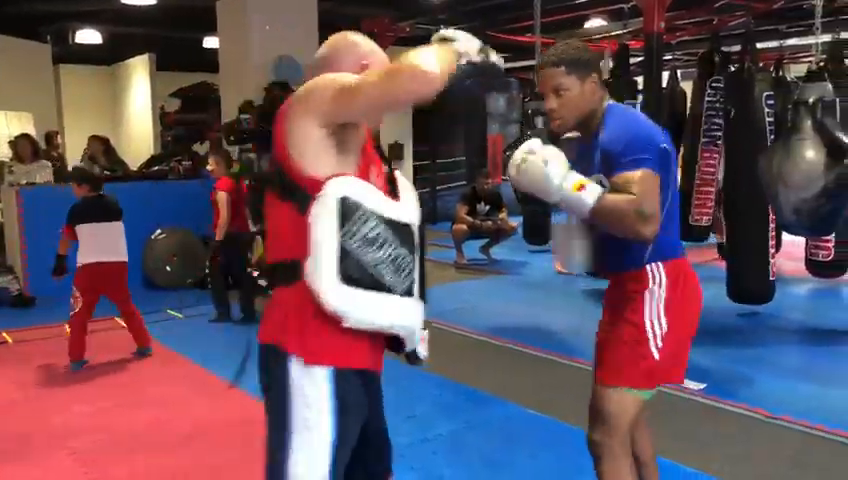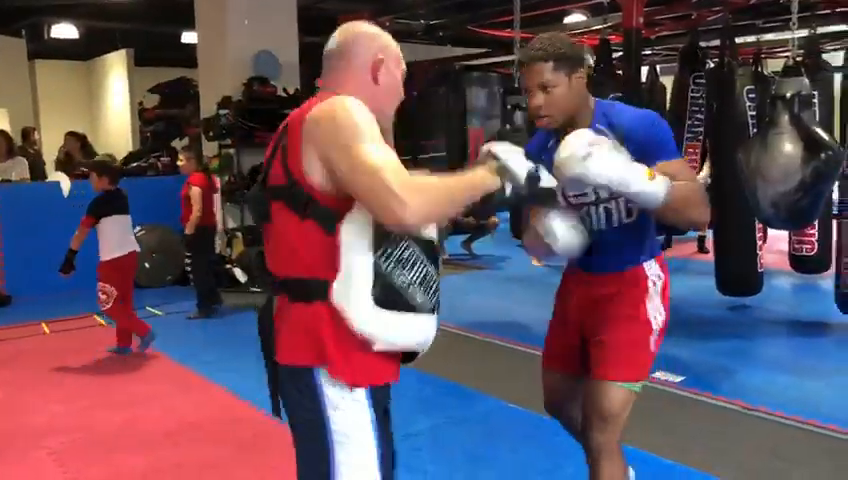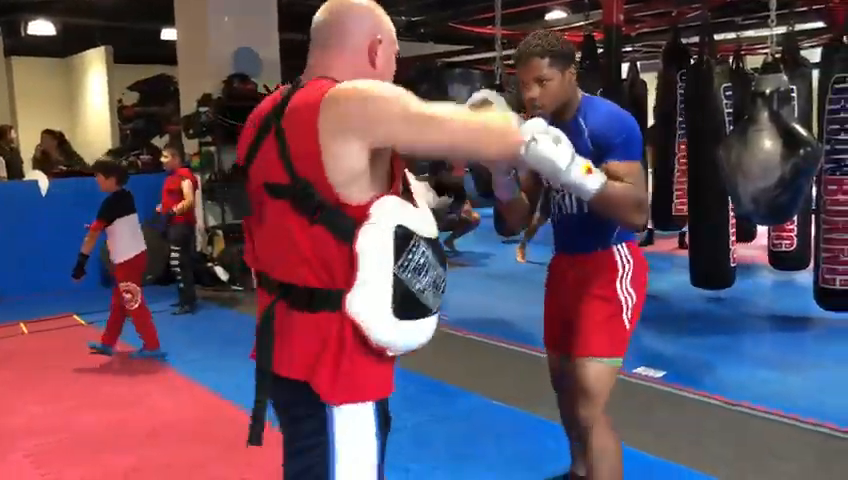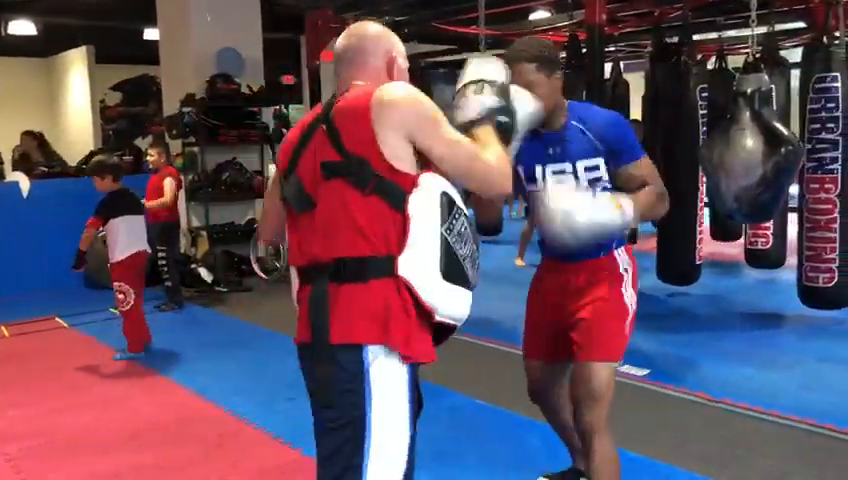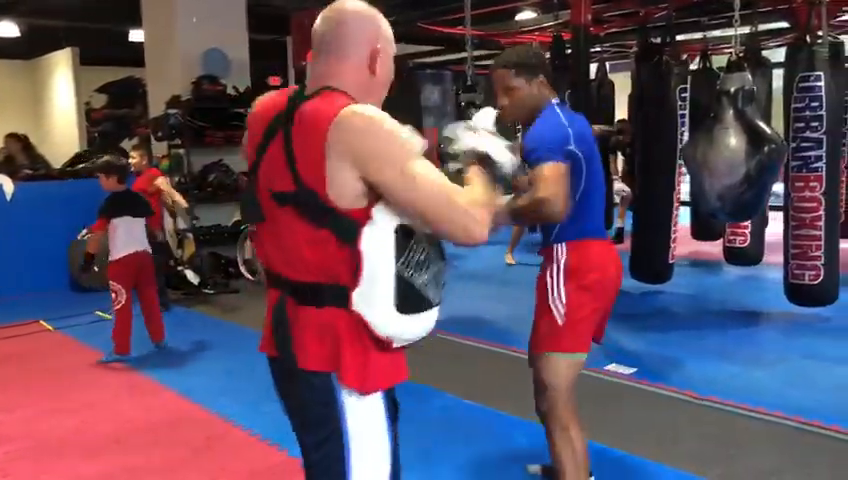
dt=0.4s
person 1, frame 1
left shoulder: (333, 139)
right shoulder: (315, 103)
right elbow: (420, 72)
right wrist: (451, 46)
left hip: (343, 344)
right hip: (313, 346)
person 1, frame 2
left shoulder: (305, 128)
right shoulder: (337, 119)
right elbow: (403, 206)
right wrist: (489, 170)
left hip: (321, 343)
right hip: (333, 354)
person 1, frame 3
left shoulder: (267, 114)
right shoulder: (358, 105)
right elbow: (504, 139)
right wrist: (488, 109)
left hip: (288, 340)
right hip: (329, 356)
person 1, frame 4
left shoulder: (301, 133)
right shoulder: (395, 102)
left elbow: (270, 231)
right elbow: (495, 181)
right wrist: (480, 116)
left hip: (327, 326)
right hip: (370, 332)
person 1, frame 5
left shoulder: (268, 112)
right shoulder: (360, 127)
right elbow: (470, 226)
left wrist: (403, 147)
right wrist: (478, 163)
left hip: (292, 336)
right hip: (340, 347)
person 2, frame 1
left shoulder: (631, 133)
right shoulder: (581, 143)
left elbow: (645, 222)
left wrist: (563, 185)
left hip: (654, 289)
right hip: (625, 288)
left knee: (606, 436)
right knee: (618, 419)
person 2, frame 2
left shoulder: (637, 126)
right shoulder: (539, 148)
left elbow: (697, 211)
right elbow: (533, 237)
left wrist: (623, 173)
right wrist: (540, 235)
left hip: (634, 286)
right hip: (579, 283)
left knee: (600, 434)
right knee: (560, 403)
person 2, frame 3
left shoulder: (610, 123)
right shoulder: (537, 132)
left elbow: (637, 213)
right elbow: (520, 220)
left wrist: (570, 168)
left hip: (610, 268)
right hip: (565, 265)
left knee: (589, 406)
right knee: (563, 380)
person 2, frame 4
left shoulder: (604, 127)
left elbow: (657, 197)
right elbow: (487, 215)
left wrist: (605, 214)
left hip: (603, 273)
right hip: (551, 274)
left knee: (590, 415)
right knee: (542, 387)
person 2, frame 5
left shoulder: (546, 130)
right shoulder: (560, 123)
left elbow: (552, 207)
right elbow: (543, 193)
left wrist: (500, 208)
left hip: (575, 263)
right hip: (587, 259)
left knee: (554, 403)
right knee: (550, 376)
person 3, frame 1
left shoulder: (77, 210)
right shoulder: (114, 205)
left elbow: (66, 239)
left wrist: (59, 261)
left hip: (89, 267)
right hip: (117, 263)
left knee: (80, 314)
right knee: (127, 307)
left ankle: (76, 358)
right ankle: (144, 345)
person 3, frame 2
left shoulder: (99, 202)
right shoulder: (122, 197)
left elbow: (81, 233)
left wrist: (69, 259)
left hip: (113, 259)
right hip: (130, 253)
left knee: (110, 305)
right knee: (123, 302)
left ankle: (143, 332)
right ankle: (124, 344)
person 3, frame 3
left shoulder: (110, 204)
right shoulder: (126, 196)
left elbow: (92, 236)
left wrist: (80, 263)
left hip: (127, 259)
right hip: (137, 253)
left knee: (134, 304)
right knee: (119, 302)
left ankle: (152, 346)
right ankle: (107, 343)
person 3, frame 4
left shoulder: (107, 203)
right shoulder: (134, 198)
left elbow: (89, 232)
left wrist: (80, 256)
left hip: (124, 258)
right hip: (142, 253)
left knee: (127, 304)
right knee: (134, 301)
left ankle: (135, 348)
right ankle: (144, 340)
person 3, frame 5
left shoulder: (109, 203)
right shoulder: (139, 199)
left elbow: (97, 234)
left wrist: (89, 256)
left hip: (121, 259)
right hip: (144, 255)
left knee: (122, 306)
right knee: (150, 301)
left ankle: (120, 350)
right ankle: (158, 339)
person 4, frame 1
left shoulder: (221, 185)
right shoulder: (238, 183)
left elbow: (224, 215)
left wrist: (218, 240)
left hip: (227, 236)
right hip: (243, 234)
left knee: (217, 274)
right knee: (241, 274)
left ankle: (223, 312)
right ankle: (249, 312)
person 4, frame 2
left shoulder: (194, 181)
right shoulder: (204, 177)
left elbow: (197, 210)
left wrist: (188, 232)
left hip: (198, 230)
right hip: (208, 227)
left knee: (197, 269)
right knee: (204, 266)
left ankle: (204, 308)
right ankle: (213, 299)
person 4, frame 3
left shoulder: (184, 175)
right shoulder: (172, 175)
left elbow: (190, 199)
left wrist: (173, 211)
right wrist: (162, 209)
left hip: (182, 225)
right hip: (174, 224)
left knee: (178, 263)
right knee: (179, 263)
left ankle: (188, 303)
right ankle: (187, 299)
person 4, frame 4
left shoulder: (169, 174)
right shoulder: (156, 174)
left elbow: (168, 200)
left wrist: (144, 205)
left hip: (166, 224)
right hip: (157, 224)
left knee: (166, 262)
right knee: (164, 262)
left ankle: (175, 300)
right ankle: (172, 298)
person 4, frame 5
left shoulder: (153, 176)
right shoulder: (140, 177)
left elbow: (173, 194)
left wrist: (185, 207)
left hip: (153, 228)
left knee: (155, 264)
right knee: (152, 264)
left ankle: (162, 302)
right ankle: (160, 300)
